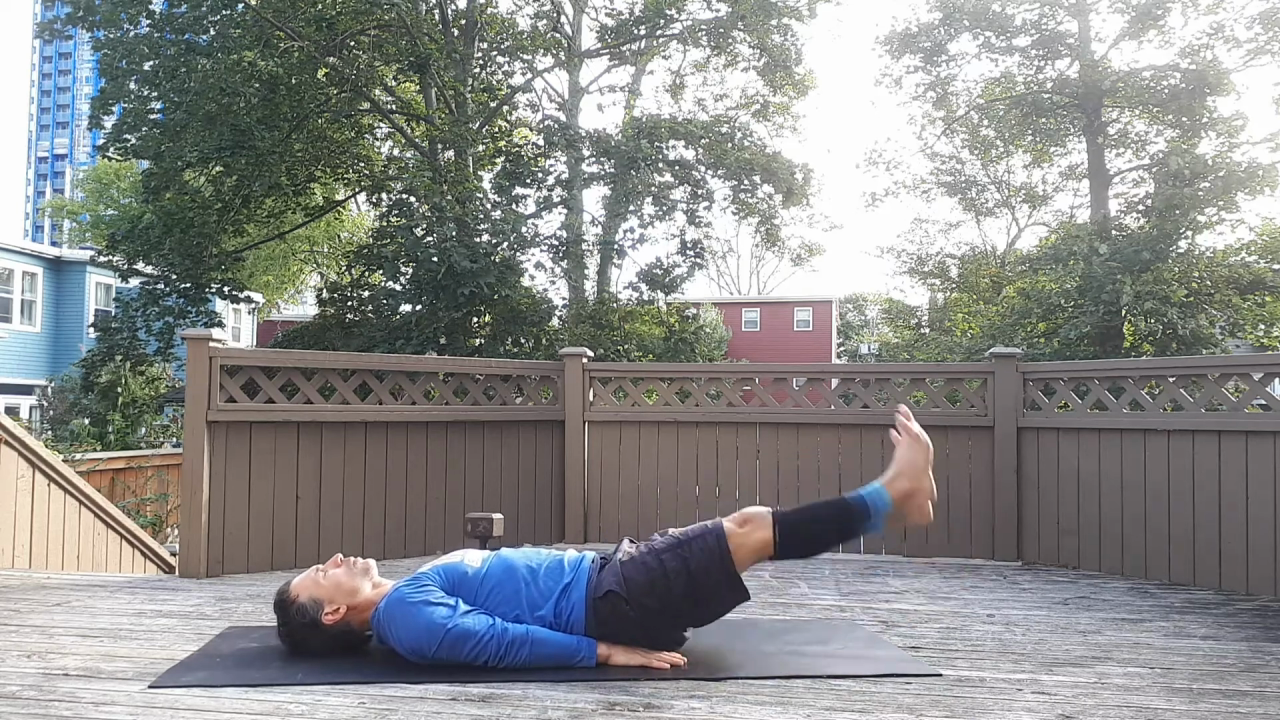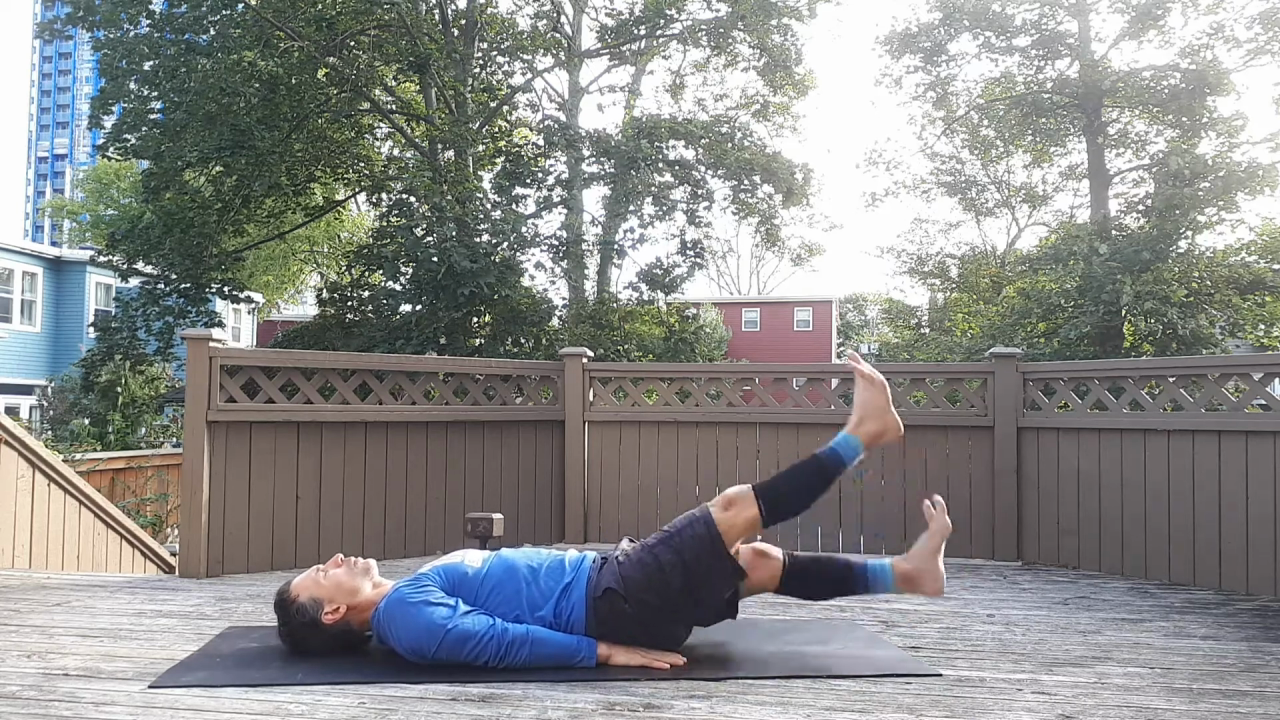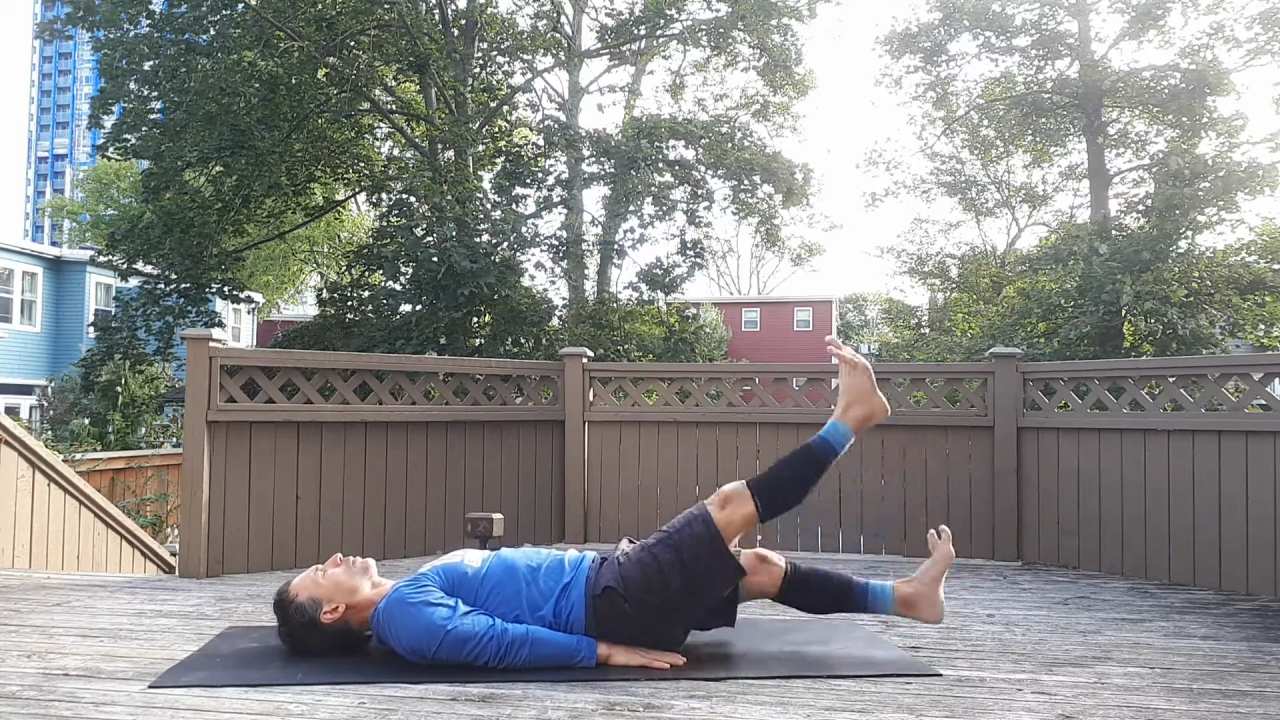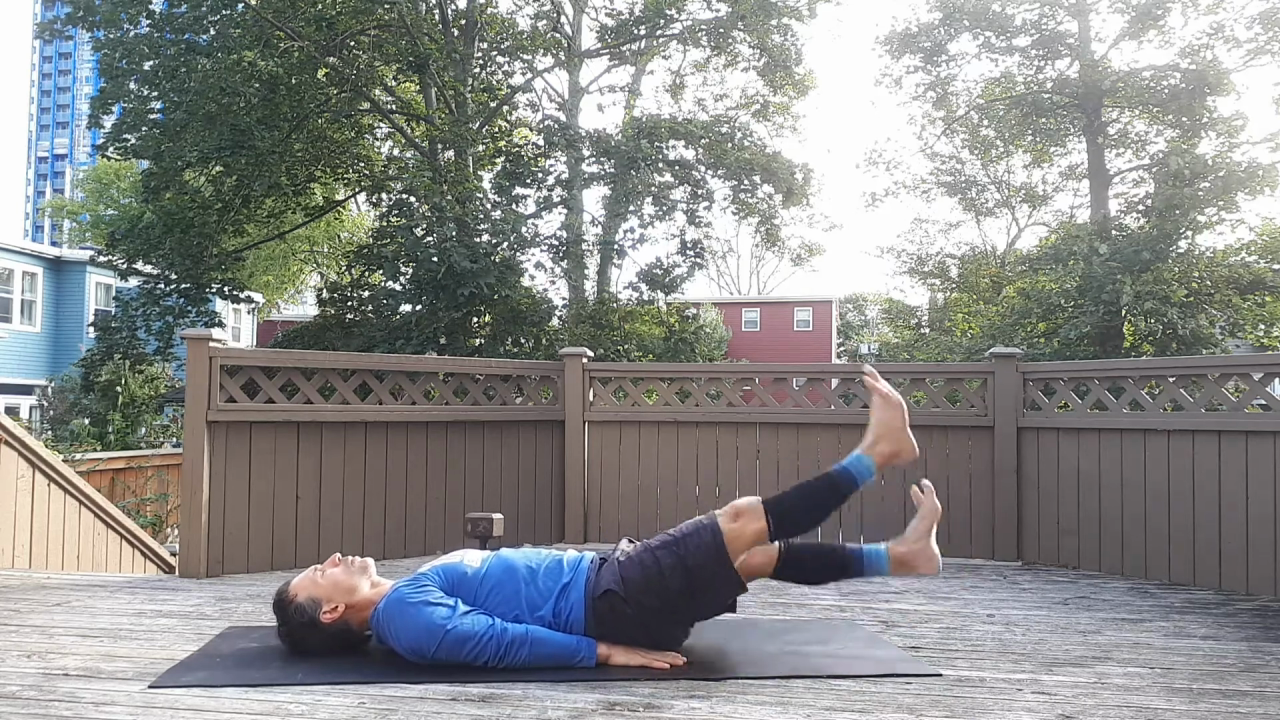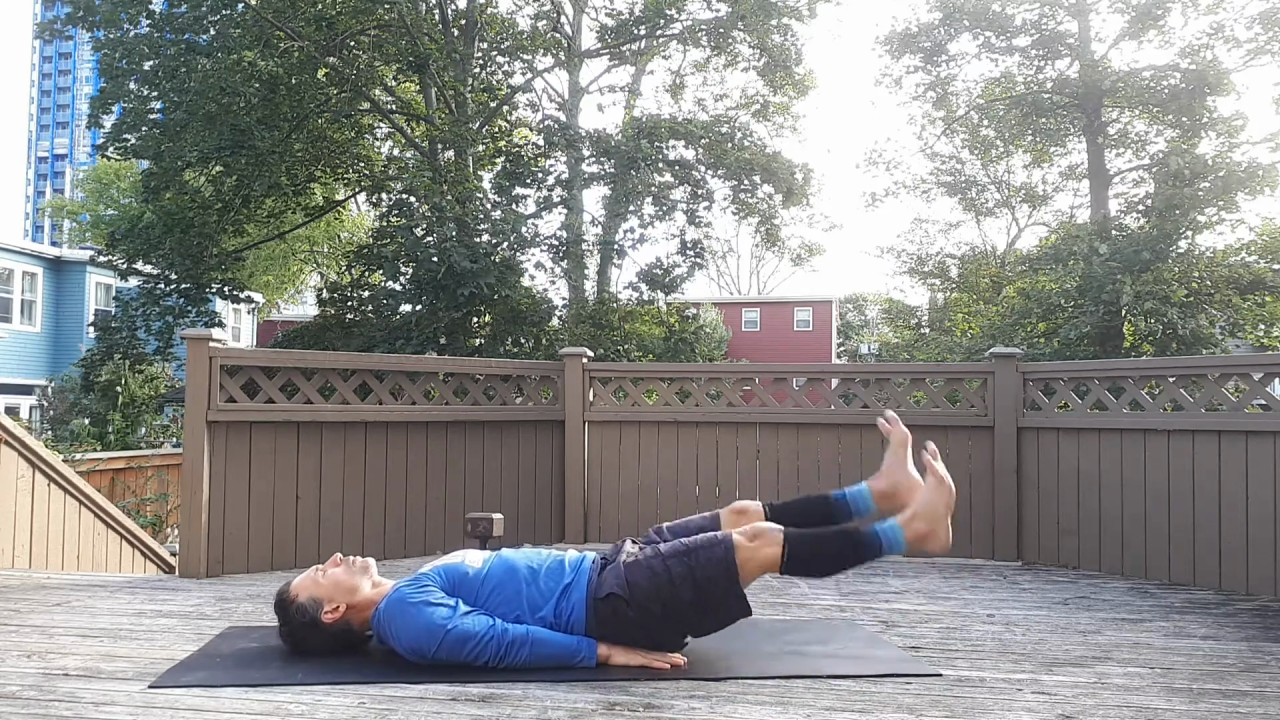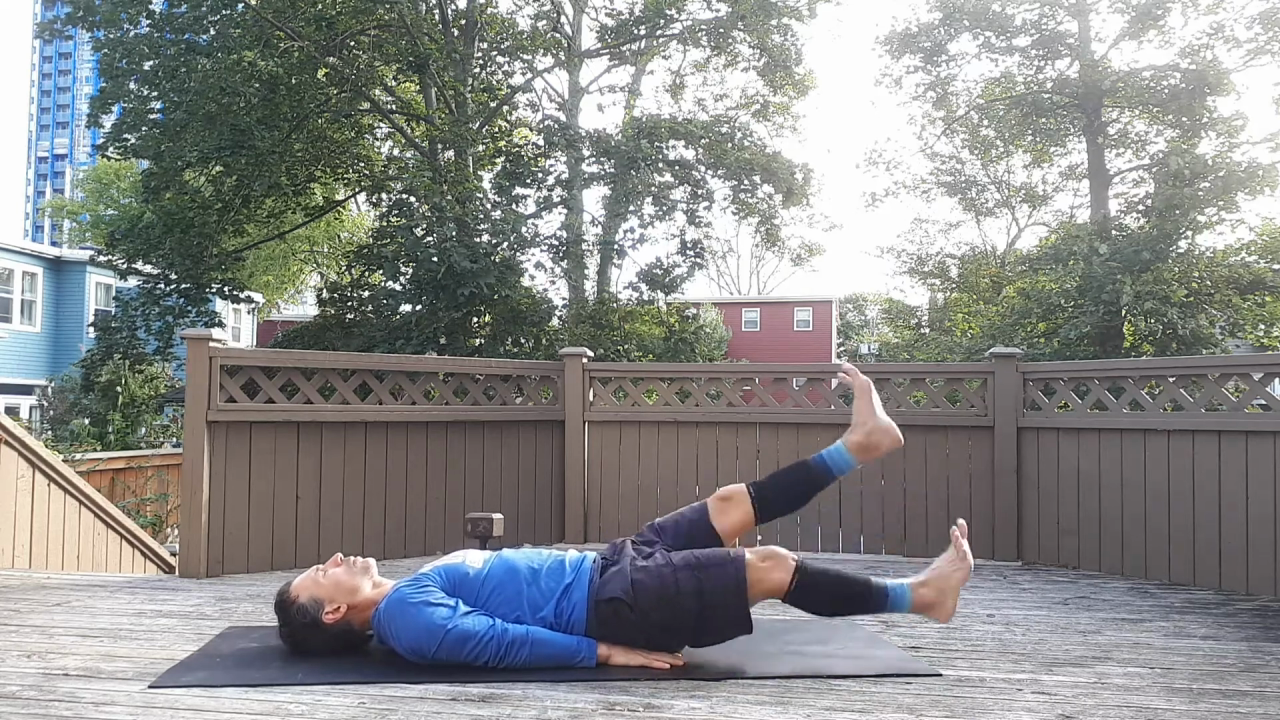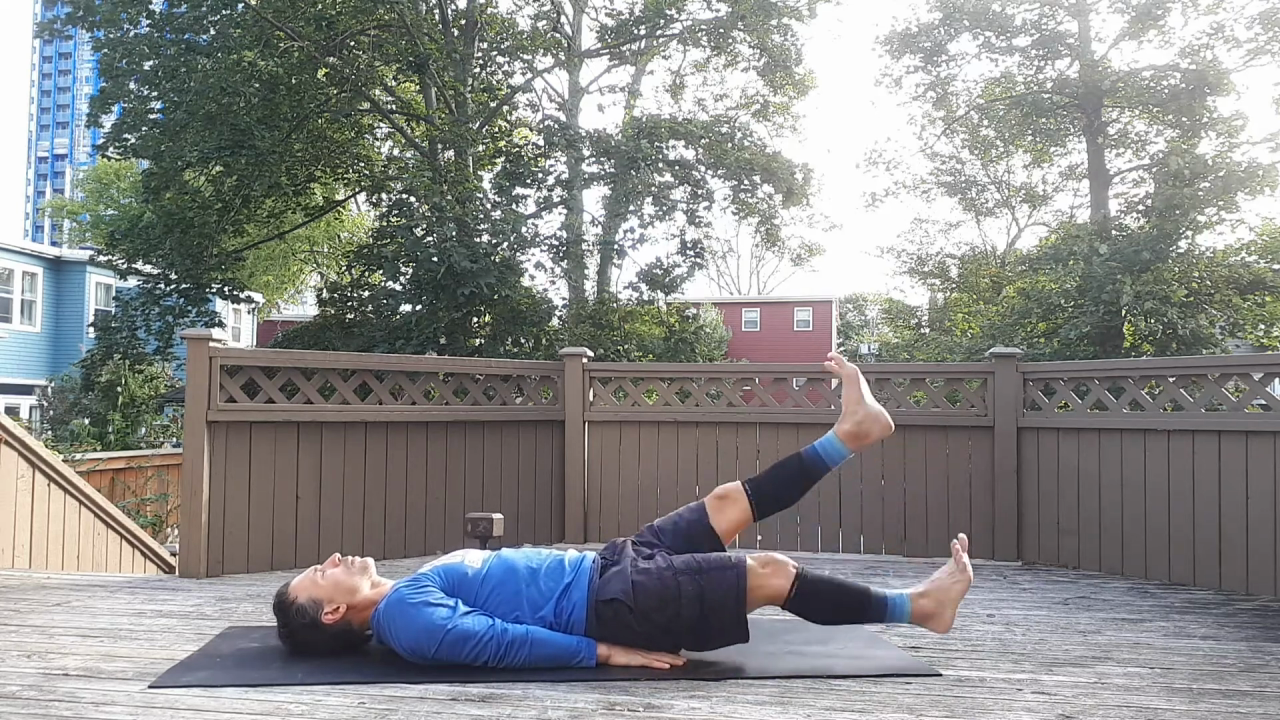
dt=0.1s
person 1, frame 1
left shoulder: (405, 594)
right shoulder: (403, 617)
right elbow: (499, 642)
right wrist: (606, 651)
left hip: (601, 574)
right hip: (607, 604)
left knee: (745, 529)
right knee: (750, 528)
left ankle: (891, 499)
right ankle: (889, 495)
person 1, frame 2
left shoulder: (411, 591)
right shoulder: (405, 618)
right elbow: (503, 643)
right wrist: (609, 650)
left hip: (604, 575)
right hip: (612, 605)
left knee: (758, 560)
right knee: (737, 507)
left ankle: (902, 570)
right ankle: (861, 434)
person 1, frame 3
left shoulder: (411, 592)
right shoulder: (405, 618)
right elbow: (504, 641)
right wrist: (608, 649)
left hip: (604, 574)
right hip: (613, 603)
left knee: (761, 567)
right knee: (733, 503)
left ankle: (903, 596)
right ankle: (847, 420)
person 1, frame 4
left shoulder: (412, 588)
right shoulder: (405, 619)
right elbow: (502, 640)
right wrist: (606, 650)
left hip: (603, 571)
right hip: (609, 601)
left knee: (761, 549)
right knee: (746, 520)
left ankle: (898, 555)
right ankle: (875, 454)
person 1, frame 5
left shoulder: (410, 594)
right shoulder: (405, 618)
right elbow: (500, 641)
right wrist: (607, 650)
left hip: (607, 571)
right hip: (610, 607)
left knee: (744, 514)
right knee: (761, 542)
left ankle: (884, 491)
right ankle: (905, 529)
person 1, frame 6
left shoulder: (413, 592)
right shoulder: (407, 619)
right elbow: (503, 643)
right wrist: (608, 651)
left hip: (606, 569)
right hip: (612, 606)
left knee: (732, 505)
right knee: (769, 565)
left ankle: (857, 442)
right ankle: (915, 595)
person 1, frame 7
left shoulder: (412, 591)
right shoulder: (406, 618)
right elbow: (503, 641)
right wrist: (609, 650)
left hip: (606, 568)
right hip: (611, 604)
left knee: (729, 502)
right knee: (770, 572)
left ankle: (848, 433)
right ankle: (915, 606)
